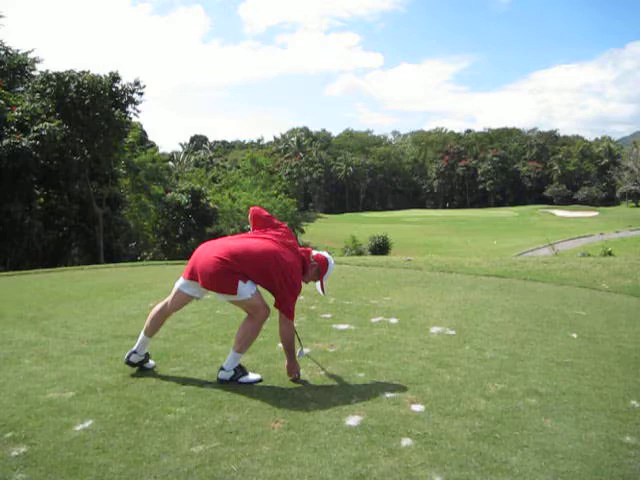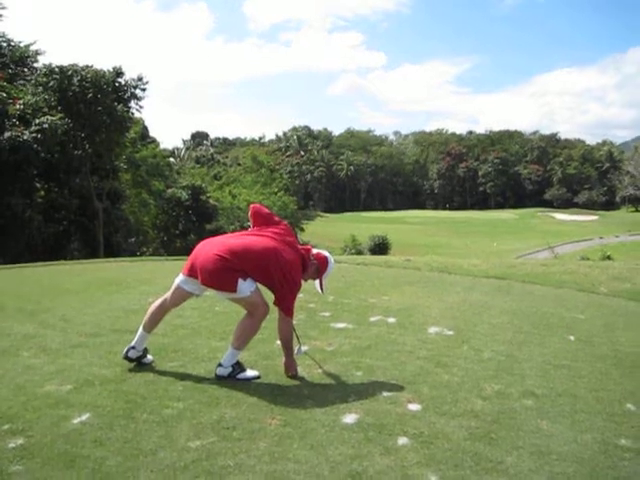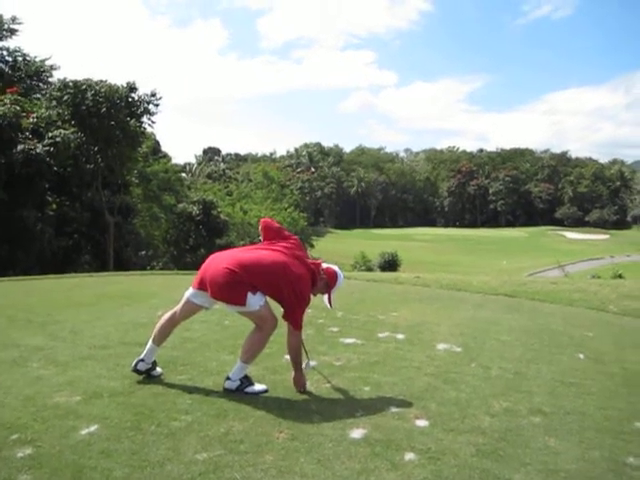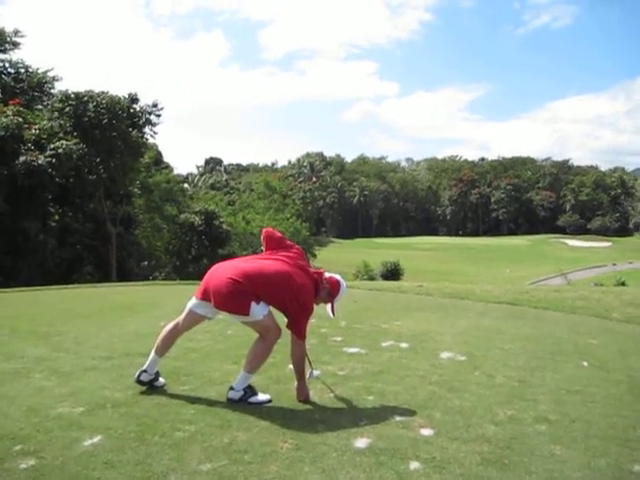
dt=1s
person 1, frame 1
left shoulder: (284, 233)
right shoulder: (293, 276)
left elbow: (254, 211)
right elbow: (286, 321)
right wrist: (291, 360)
left hip: (204, 251)
right hip: (221, 267)
left knee: (170, 305)
right knee: (260, 312)
left ankle: (137, 353)
right ankle: (229, 370)
person 1, frame 2
left shoulder: (285, 231)
right shoulder: (292, 273)
left elbow: (254, 209)
right elbow: (285, 318)
right wrist: (289, 358)
left hip: (204, 249)
right hip: (221, 265)
left knee: (169, 301)
right knee: (259, 309)
left ankle: (135, 349)
right ankle: (227, 366)
person 1, frame 3
left shoulder: (294, 245)
right shoulder: (301, 286)
left elbow: (265, 223)
right elbow: (294, 332)
right wrist: (298, 373)
left hip: (213, 263)
right hip: (230, 278)
left knee: (178, 314)
right knee: (267, 323)
left ankle: (144, 361)
right ankle: (235, 379)
person 1, frame 4
left shoulder: (297, 255)
right shoulder: (305, 296)
left elbow: (267, 233)
right elbow: (298, 342)
right wrist: (301, 383)
left hip: (217, 273)
right hip: (234, 287)
left knee: (181, 324)
right knee: (271, 332)
left ankle: (147, 372)
right ankle: (239, 389)
